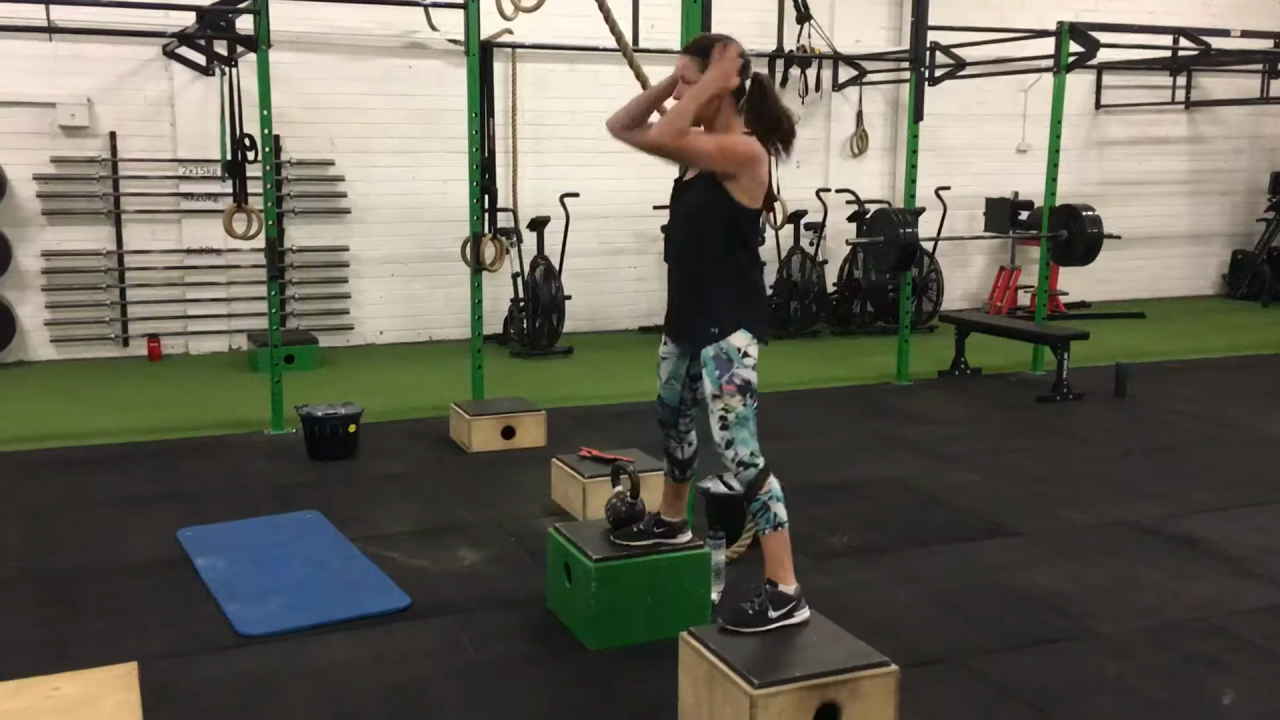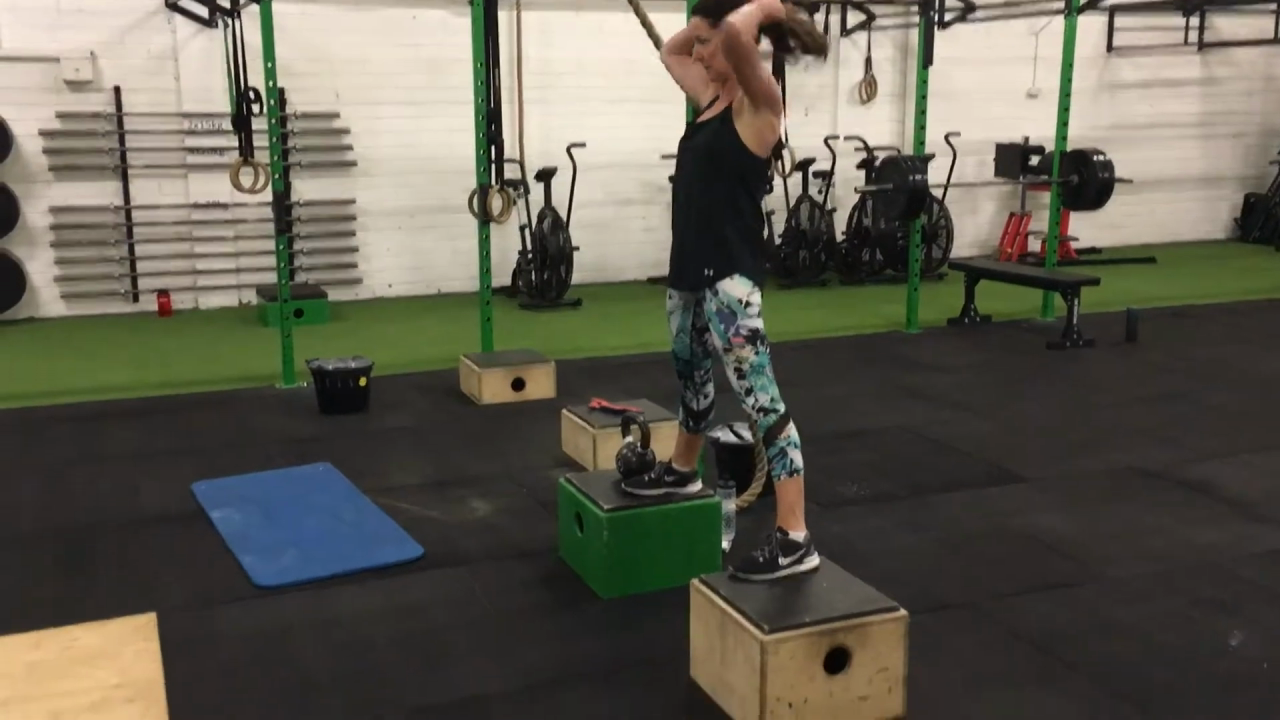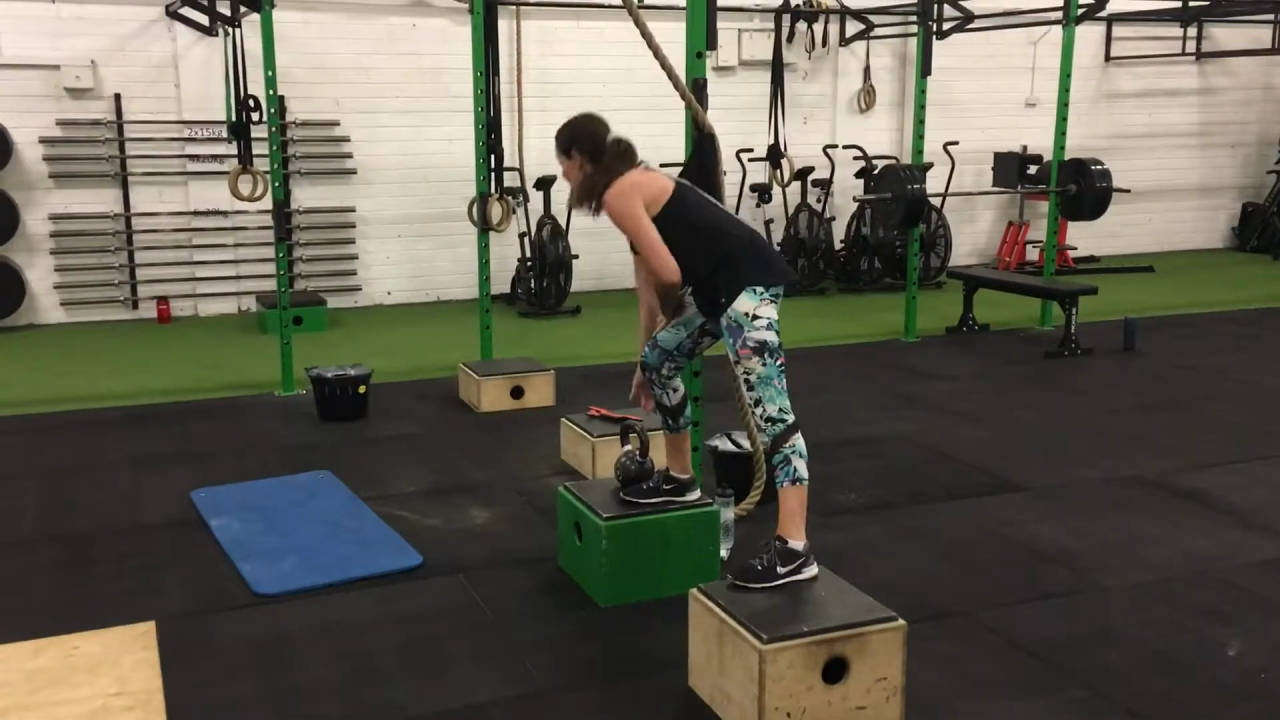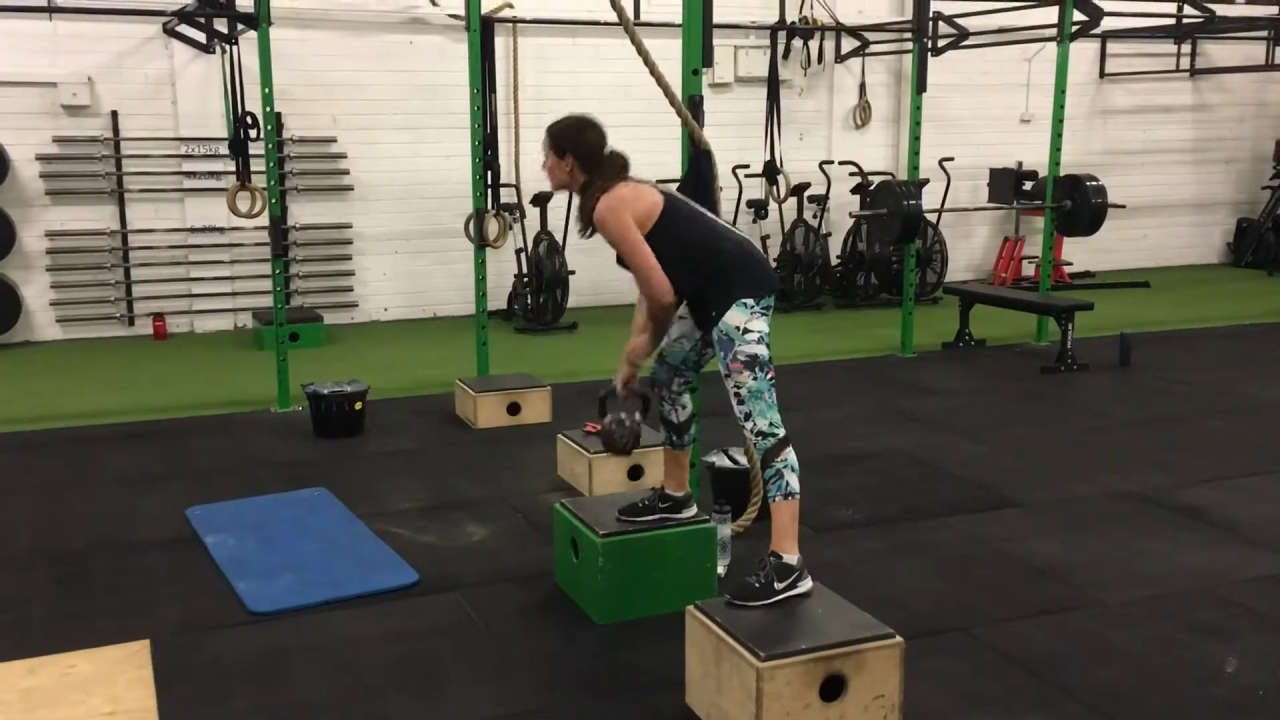
dt=0.7s
person 1, frame 1
left shoulder: (743, 150)
right shoulder: (702, 144)
left elbow: (662, 138)
right elbow: (620, 128)
left wrist: (705, 85)
right wrist: (668, 84)
left hip: (728, 325)
right hip: (687, 317)
left knee: (738, 451)
right knee: (672, 419)
left ankle: (785, 592)
right ankle: (671, 520)
person 1, frame 2
left shoulder: (760, 95)
right shoulder: (718, 94)
right elbow: (674, 51)
left hip: (731, 270)
right hip: (692, 265)
left knee: (760, 398)
right knee: (690, 369)
left ankle: (795, 539)
right ankle: (682, 470)
person 1, frame 3
left shoulder: (620, 193)
right shoulder: (635, 185)
left elbow: (667, 274)
right elbow: (651, 280)
left wrist: (666, 314)
right wrist: (642, 359)
left hip: (748, 280)
right hip: (716, 284)
left knee: (769, 409)
right knee: (659, 360)
left ankle: (793, 550)
right ankle: (679, 476)
person 1, frame 4
left shoulder: (609, 207)
right shoulder: (621, 194)
left elbow: (660, 295)
right elbow: (661, 290)
left wrist: (638, 356)
right wrist: (635, 363)
left hip: (740, 291)
right hip: (711, 290)
left knee: (759, 420)
right knee: (667, 377)
left ankle: (787, 565)
right ankle: (675, 494)
